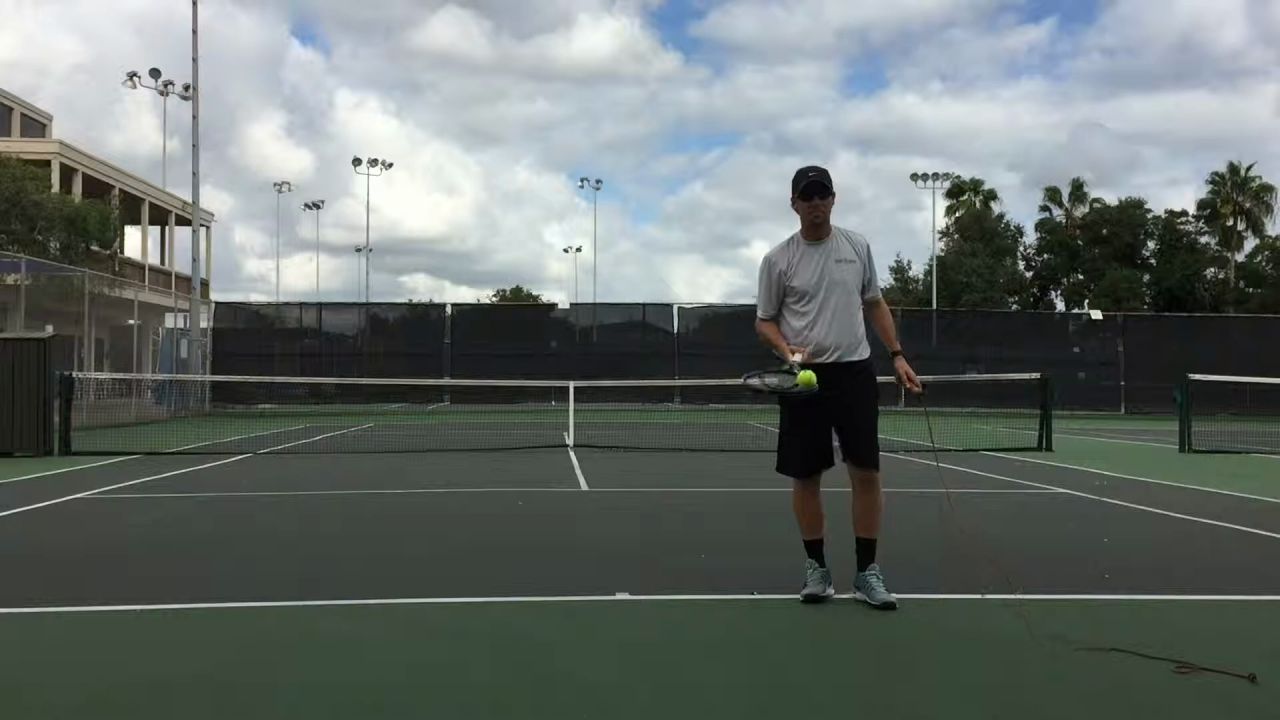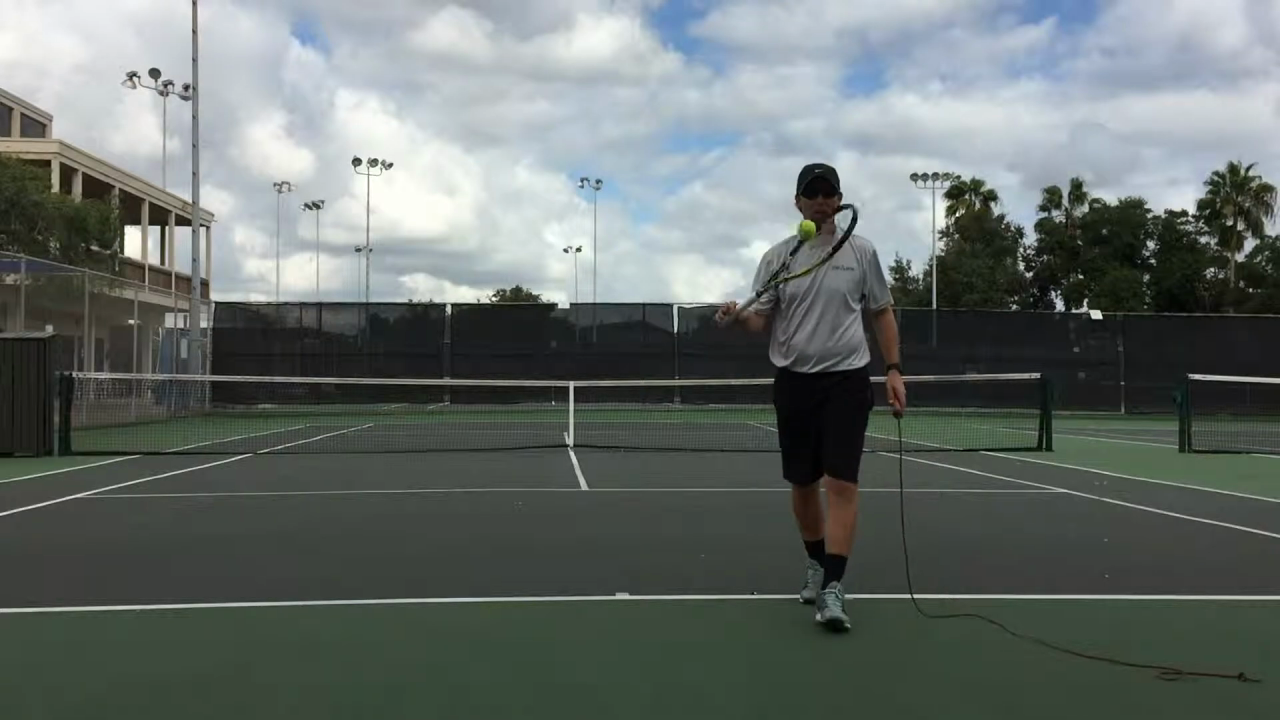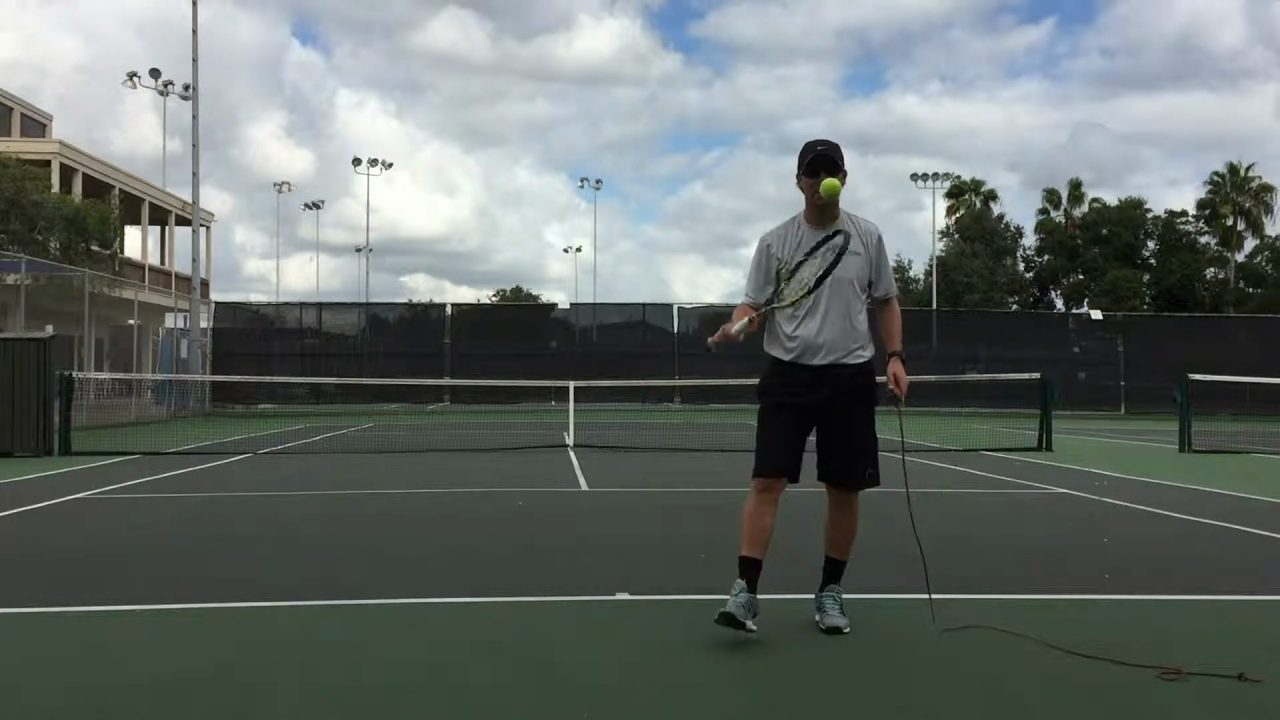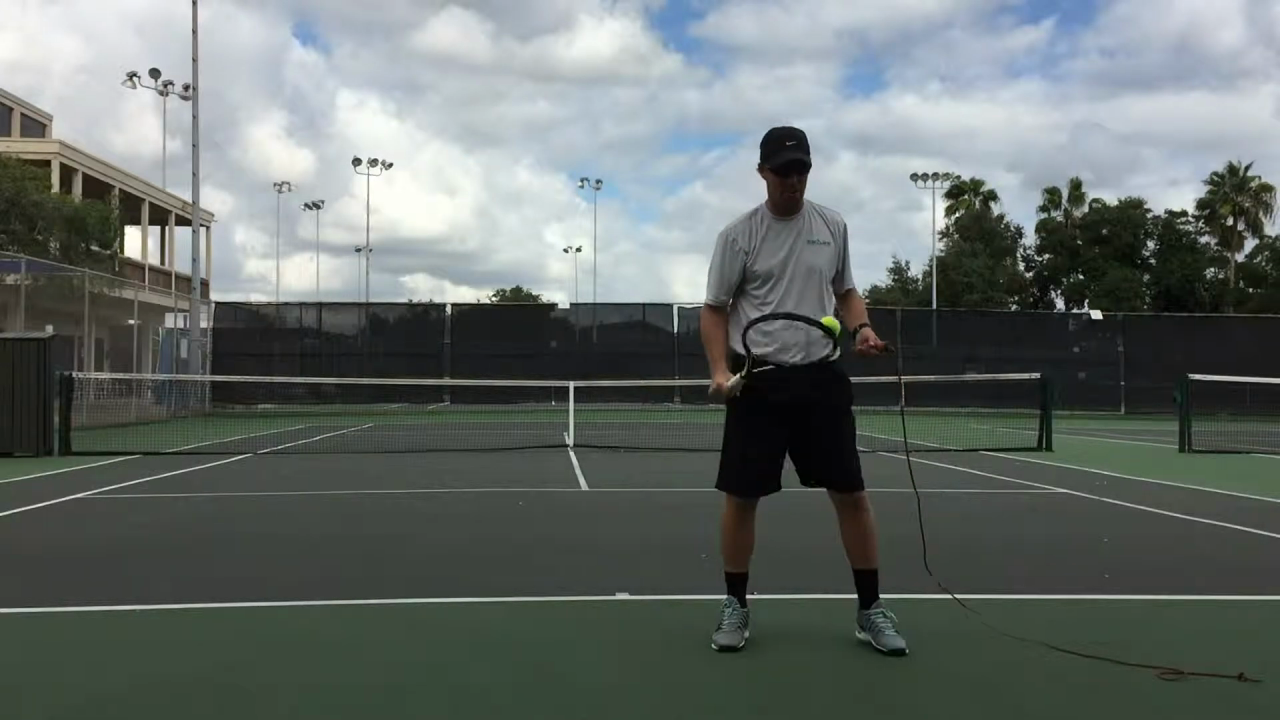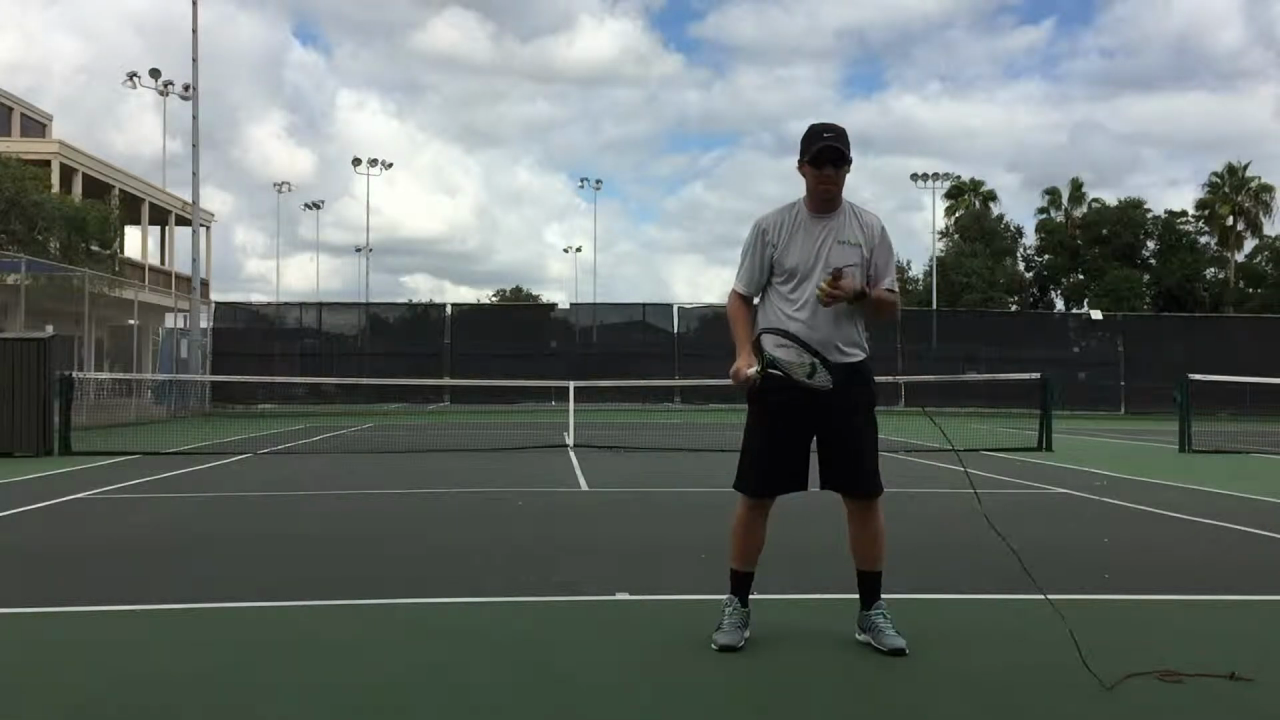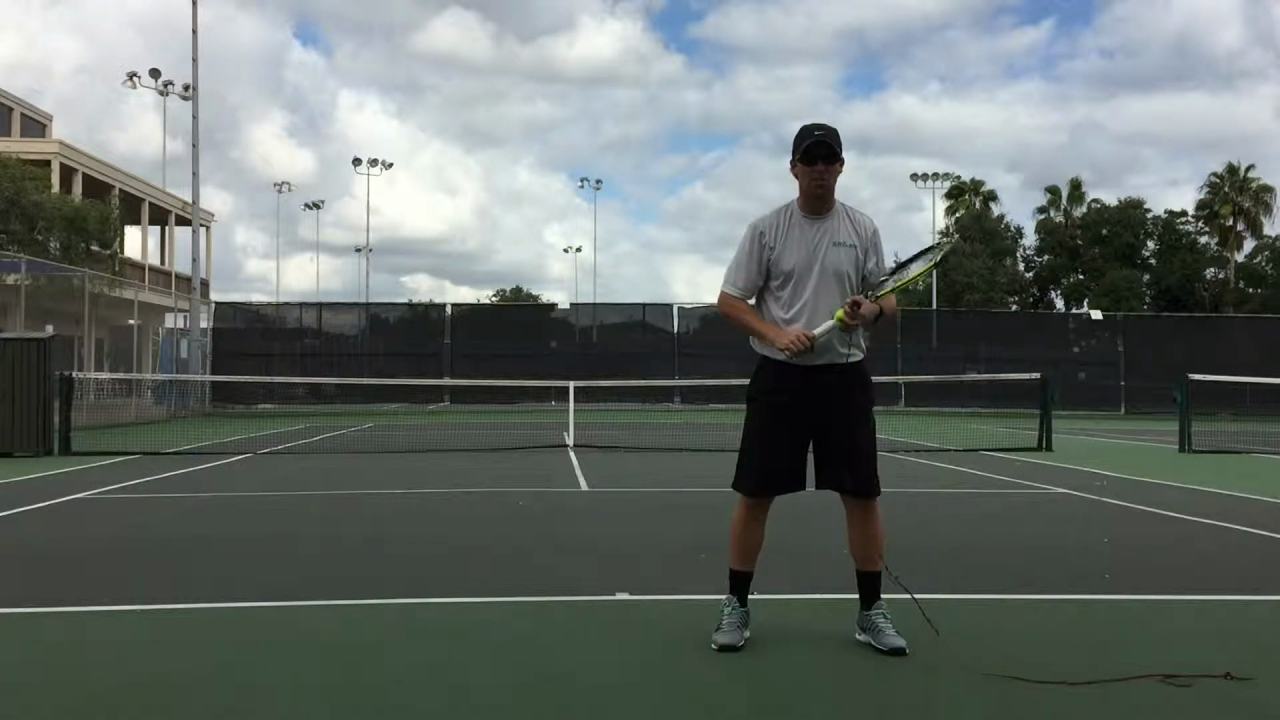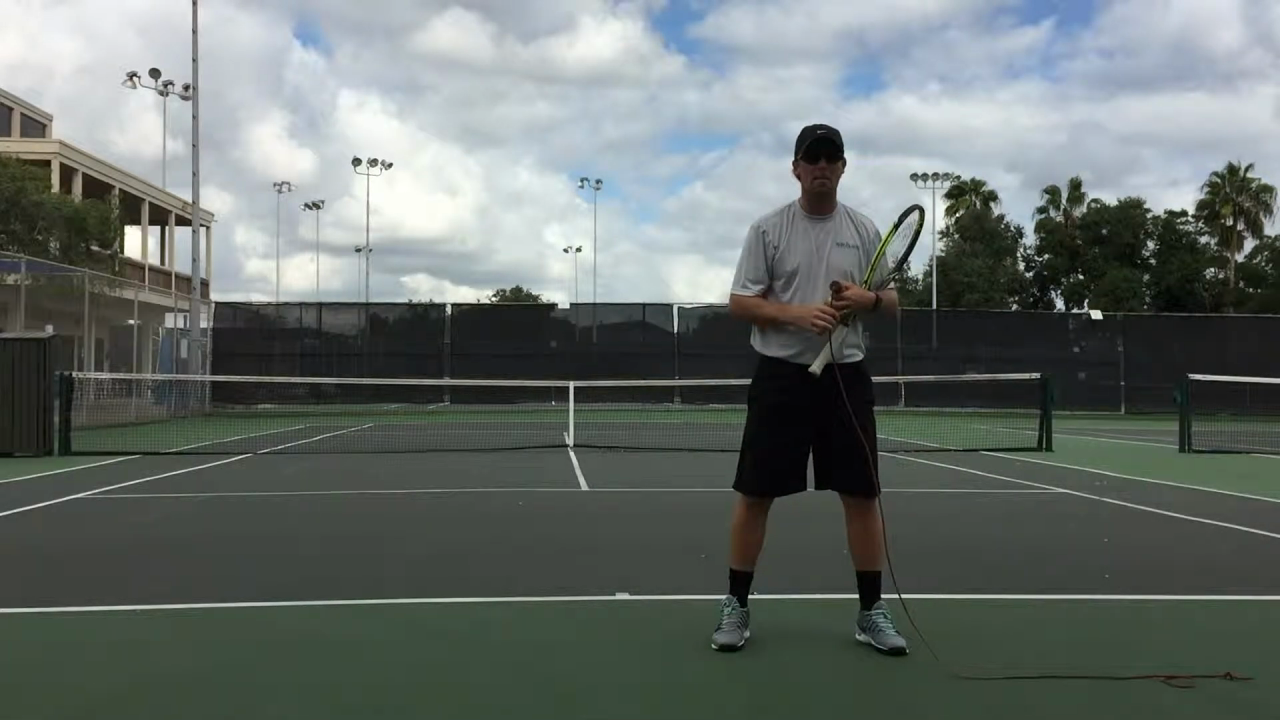
dt=0.7s
person 1, frame 1
left shoulder: (857, 247)
right shoulder: (777, 259)
left elbow: (875, 304)
right elbow: (764, 320)
left wrist: (897, 356)
right wrist: (786, 348)
left hip: (855, 372)
left knee: (867, 472)
right knee: (805, 476)
left ankle: (867, 572)
right ankle: (816, 567)
person 1, frame 2
left shoulder: (863, 252)
right shoulder: (776, 257)
left elbow: (882, 313)
right elbow: (757, 318)
left wrist: (893, 370)
right wrist: (736, 318)
left hip: (847, 380)
right hip: (793, 381)
left knee: (842, 483)
right knee: (803, 483)
left ankle: (832, 589)
right ankle: (817, 564)
person 1, frame 3
left shoulder: (867, 236)
right shoulder: (774, 241)
left elbow: (886, 302)
right elbow: (753, 305)
left wrist: (895, 357)
right wrist: (735, 328)
left hip: (849, 377)
right hip: (787, 375)
left knee: (845, 489)
right knee: (767, 482)
left ankle: (829, 591)
right ankle: (744, 593)
person 1, frame 4
left shoulder: (831, 226)
right shoulder: (737, 234)
left elbow: (846, 293)
right elbow: (714, 308)
left wrist: (861, 328)
right wrist: (718, 366)
left hip: (821, 376)
right hip: (757, 379)
left knee: (850, 492)
right knee: (741, 494)
left ankle: (870, 609)
right ankle: (736, 605)
person 1, frame 5
left shoulder: (870, 228)
right shoulder: (771, 226)
left elbow: (890, 306)
right elbow: (740, 296)
left wrist: (859, 294)
right wrist: (744, 353)
left hip: (847, 376)
right hip: (779, 377)
left knee: (864, 495)
right knee: (756, 494)
left ankle: (871, 611)
right ankle: (737, 604)
person 1, frame 6
left shoulder: (862, 228)
right shoulder: (765, 228)
left elbow: (888, 297)
right elbow: (729, 300)
left wrist: (873, 309)
right wrist: (775, 333)
left hip: (845, 376)
right hip: (779, 376)
left knee: (862, 494)
right knee: (754, 493)
left ankle: (871, 610)
right ankle: (736, 605)
person 1, frame 7
left shoulder: (864, 230)
right shoulder: (768, 228)
left elbow: (891, 299)
right elbow: (739, 303)
left wrist: (869, 299)
right wrist: (797, 314)
left hip: (846, 376)
right hip: (780, 376)
left knee: (862, 494)
right knee: (755, 493)
left ankle: (871, 611)
right ankle: (736, 605)
